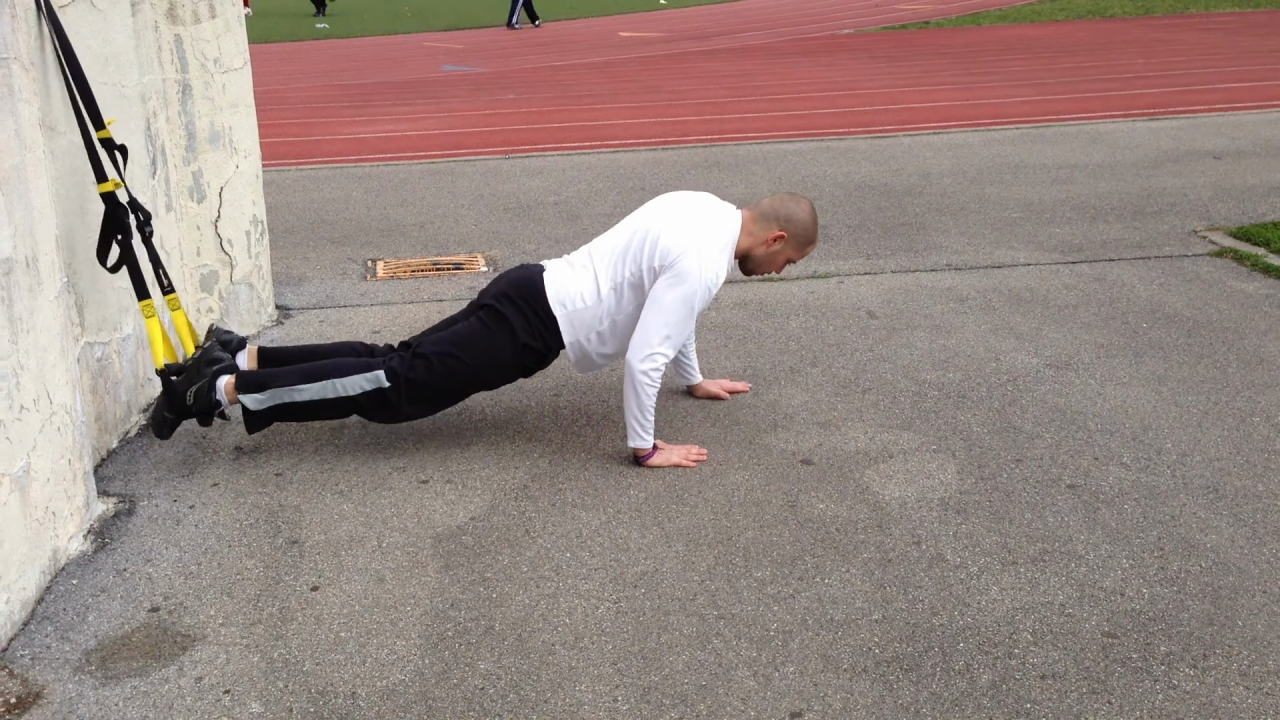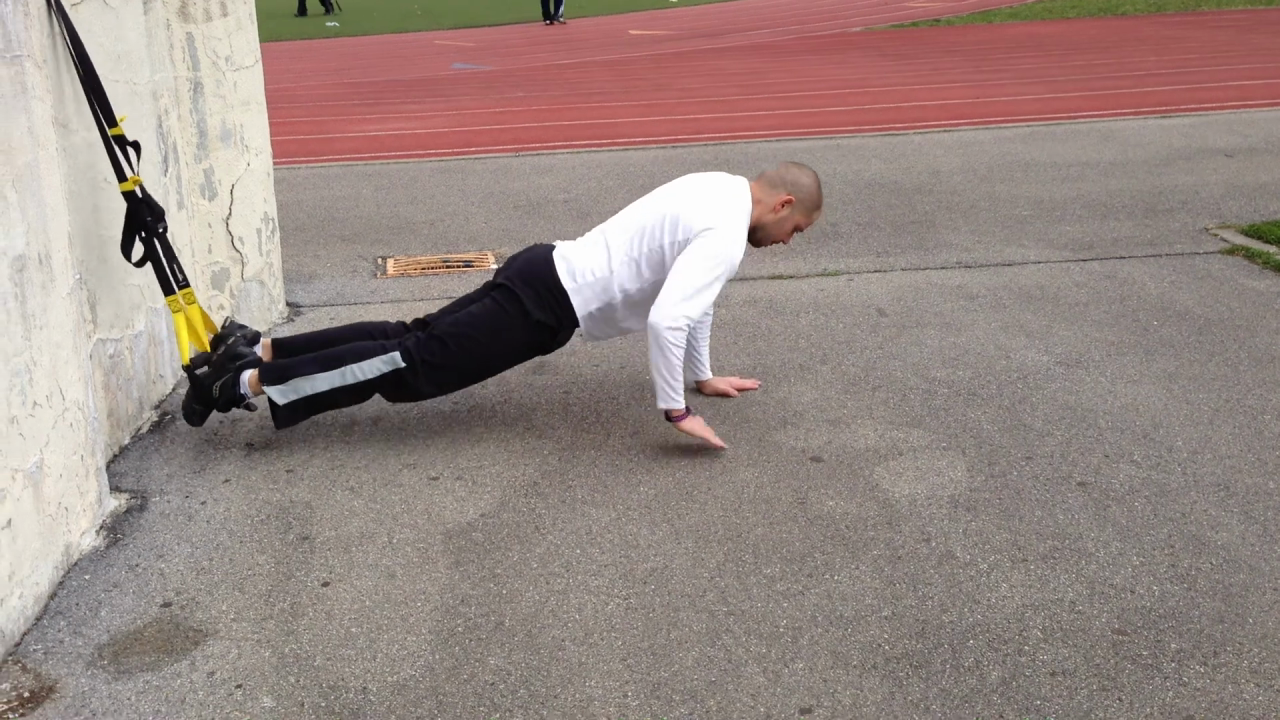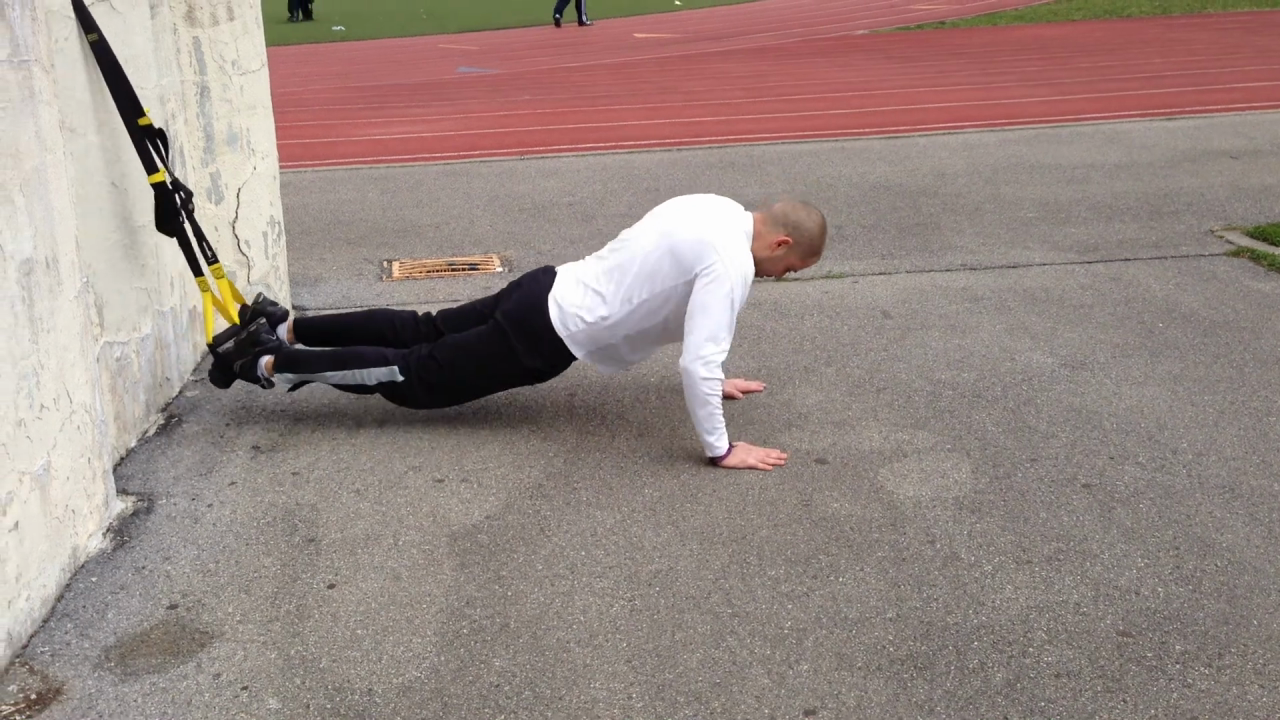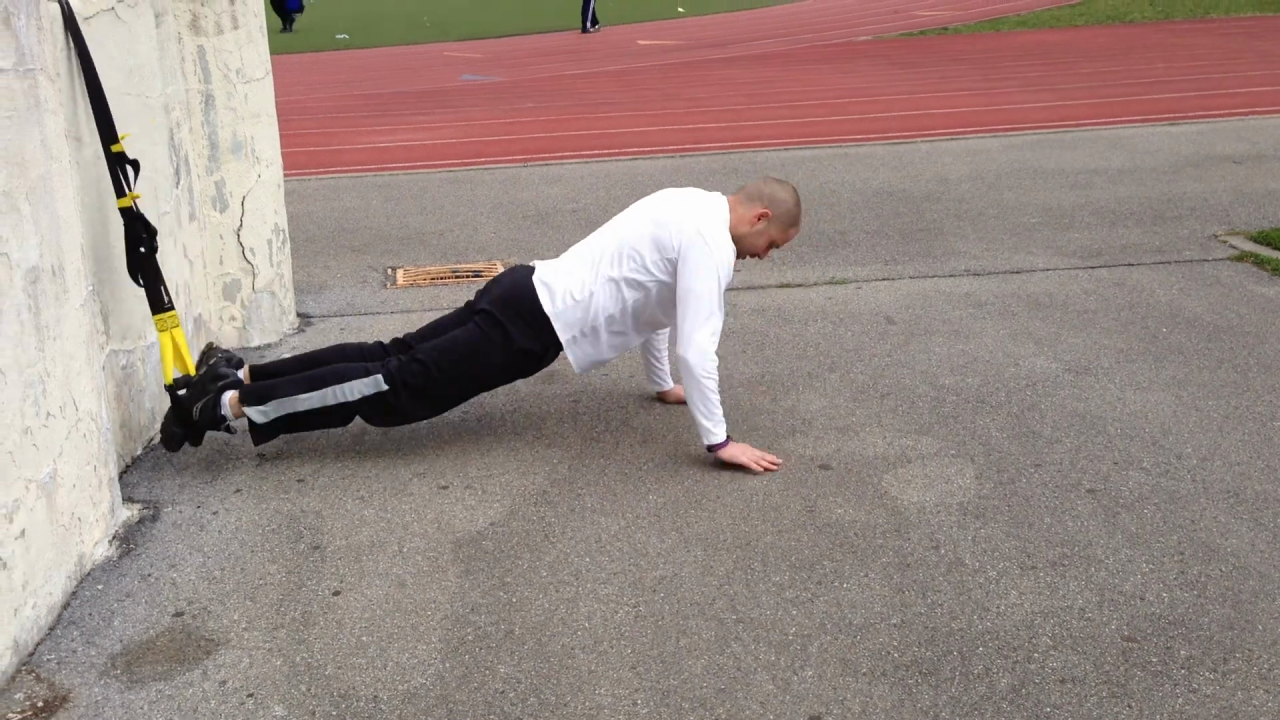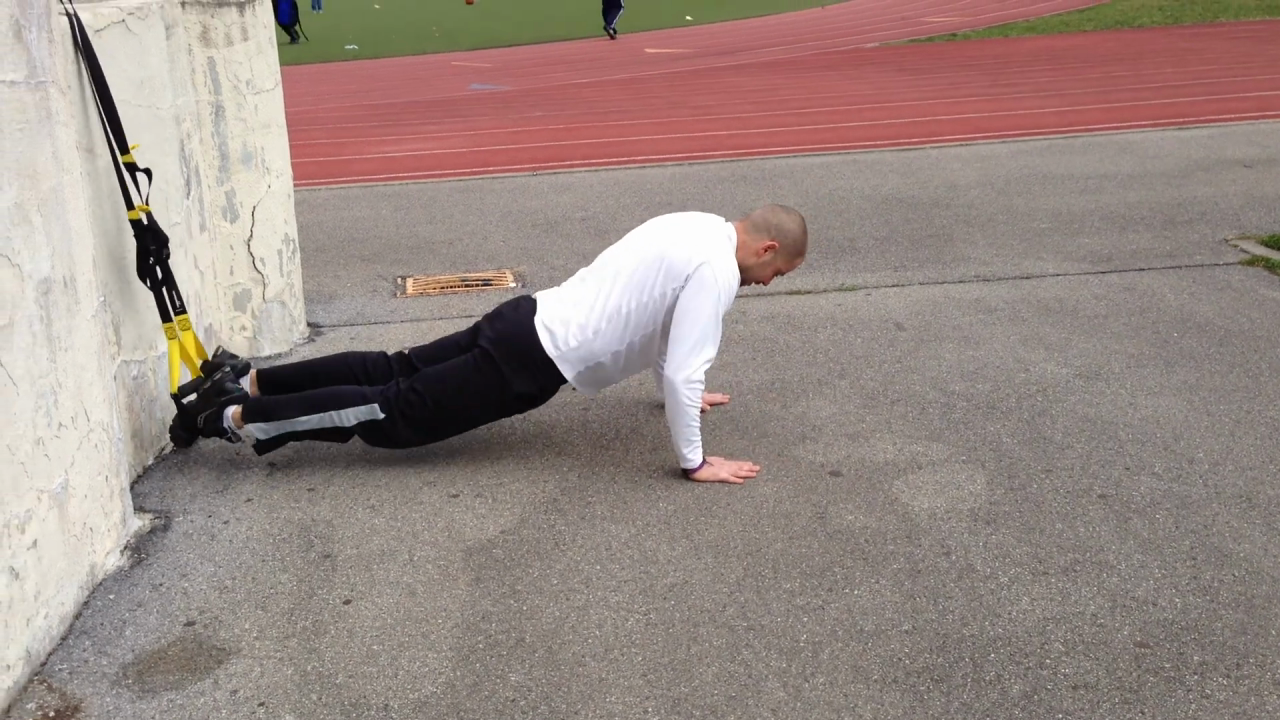
dt=0.4s
person 1, frame 1
left shoulder: (705, 208)
right shoulder: (703, 263)
right elbow: (643, 355)
left wrist: (696, 380)
right wrist: (644, 447)
left hip: (531, 292)
right hip: (534, 323)
left knee: (394, 360)
right knee: (395, 385)
left ankle: (242, 355)
right ankle: (224, 388)
person 1, frame 2
left shoulder: (718, 186)
right shoulder: (724, 237)
left elbow: (684, 298)
right elbow: (667, 321)
left wrist: (706, 375)
right wrist: (676, 410)
left hip: (542, 272)
right hip: (547, 303)
left knee: (407, 341)
right knee: (410, 366)
left ankle: (259, 348)
right ankle: (248, 380)
person 1, frame 3
left shoulder: (716, 209)
right shoulder: (730, 263)
right elbow: (697, 363)
left wrist: (719, 383)
right wrist: (720, 448)
left hip: (546, 291)
right hip: (548, 336)
left knee: (422, 333)
right knee: (414, 373)
left ankle: (281, 326)
right ankle: (270, 363)
person 1, frame 4
left shoulder: (692, 205)
right shoulder: (713, 243)
left elbow: (647, 299)
right elbow: (698, 344)
left wrist: (665, 383)
right wrist: (719, 441)
left hip: (525, 293)
right hip: (534, 325)
left knee: (391, 360)
right knee: (396, 389)
left ankle: (236, 372)
right ankle: (231, 404)
person 1, frame 5
left shoulder: (699, 227)
right shoulder: (716, 271)
right elbow: (683, 372)
left wrist: (678, 393)
right wrist: (694, 462)
left hip: (529, 321)
right hip: (536, 358)
left knee: (395, 372)
right knee: (394, 413)
left ankle: (246, 378)
right ankle: (236, 414)
